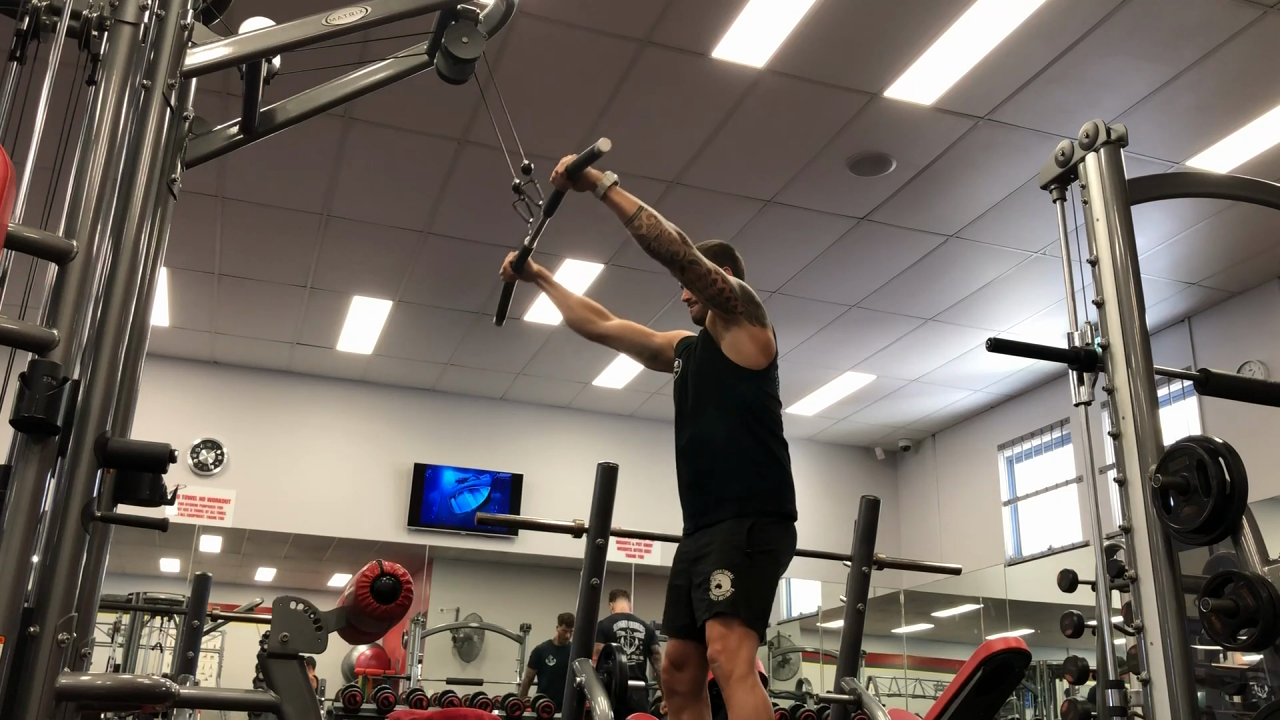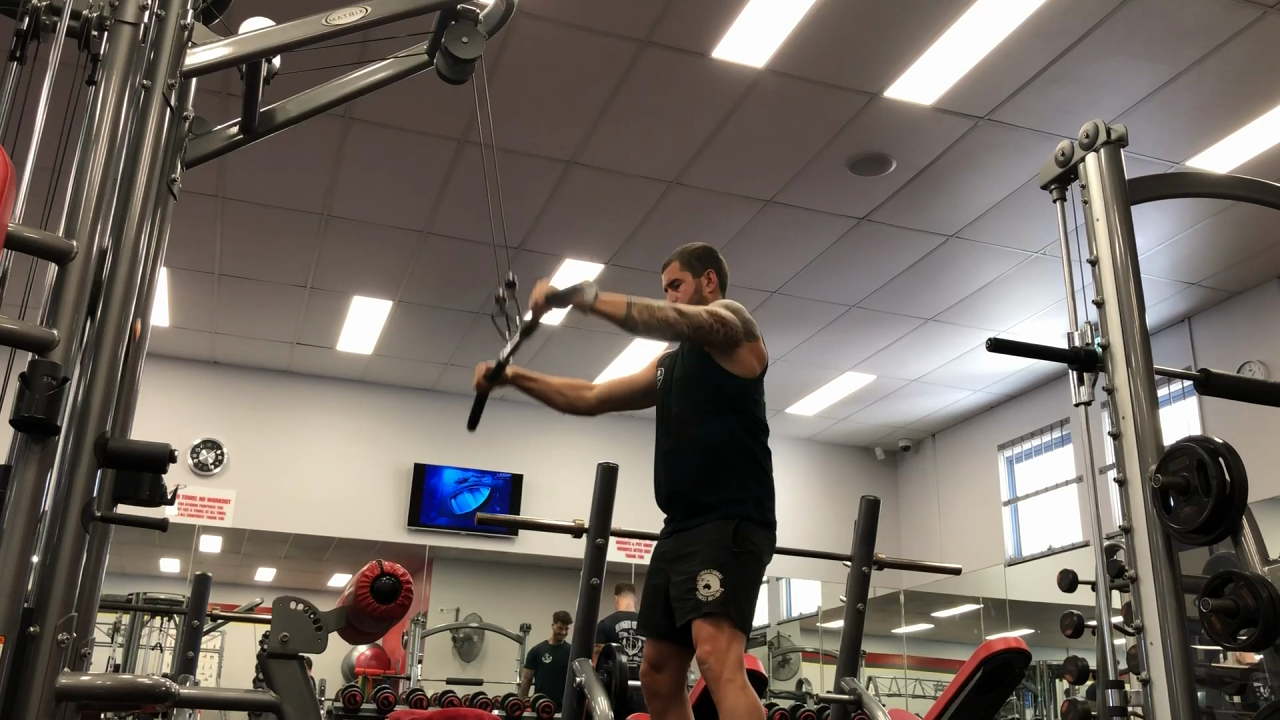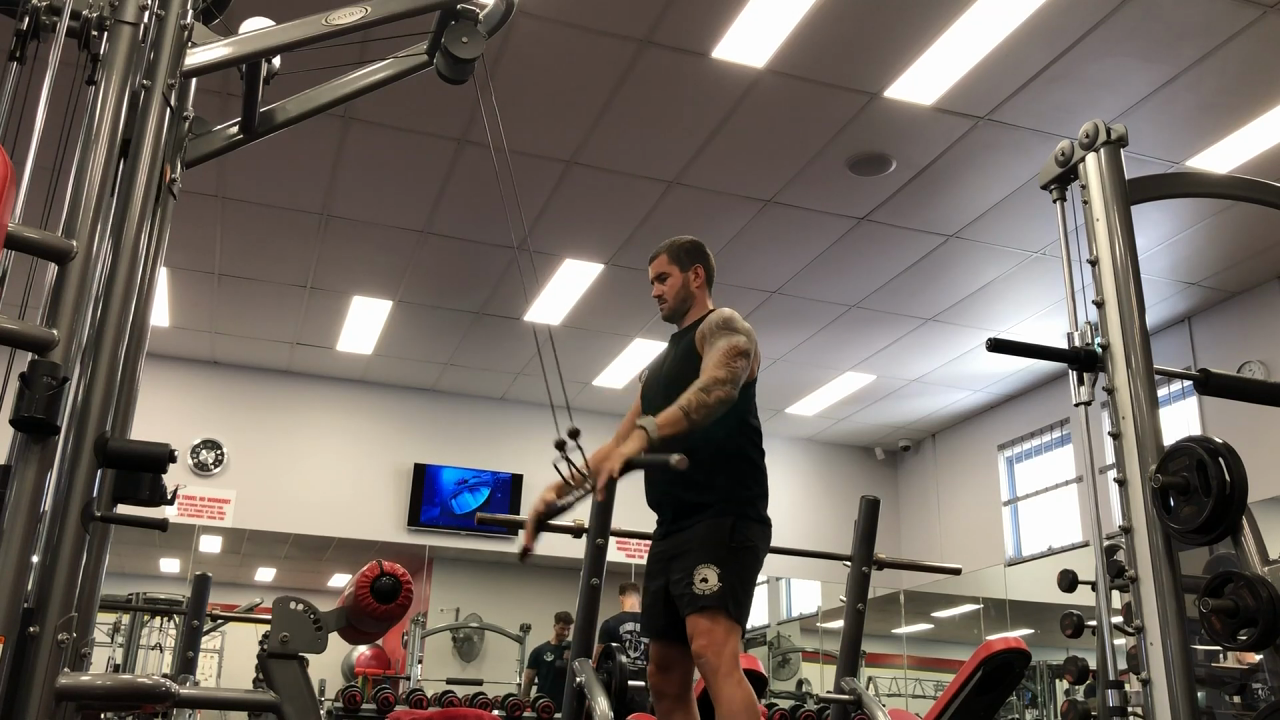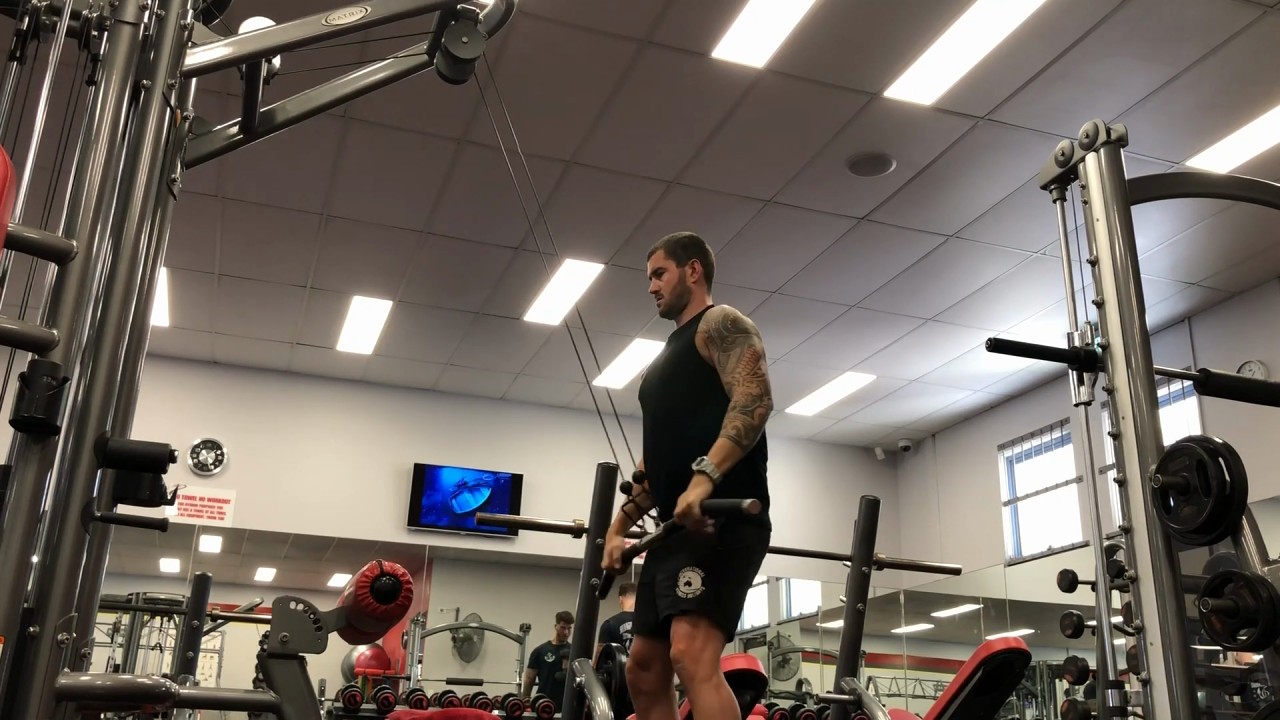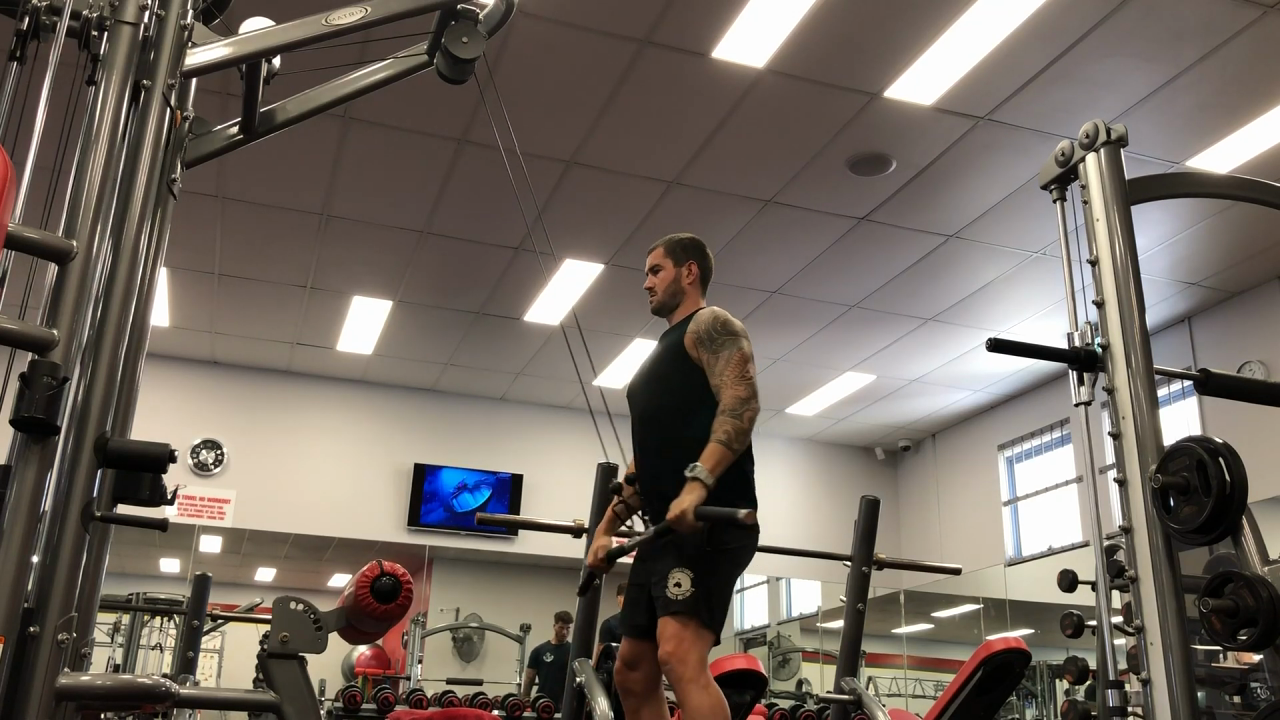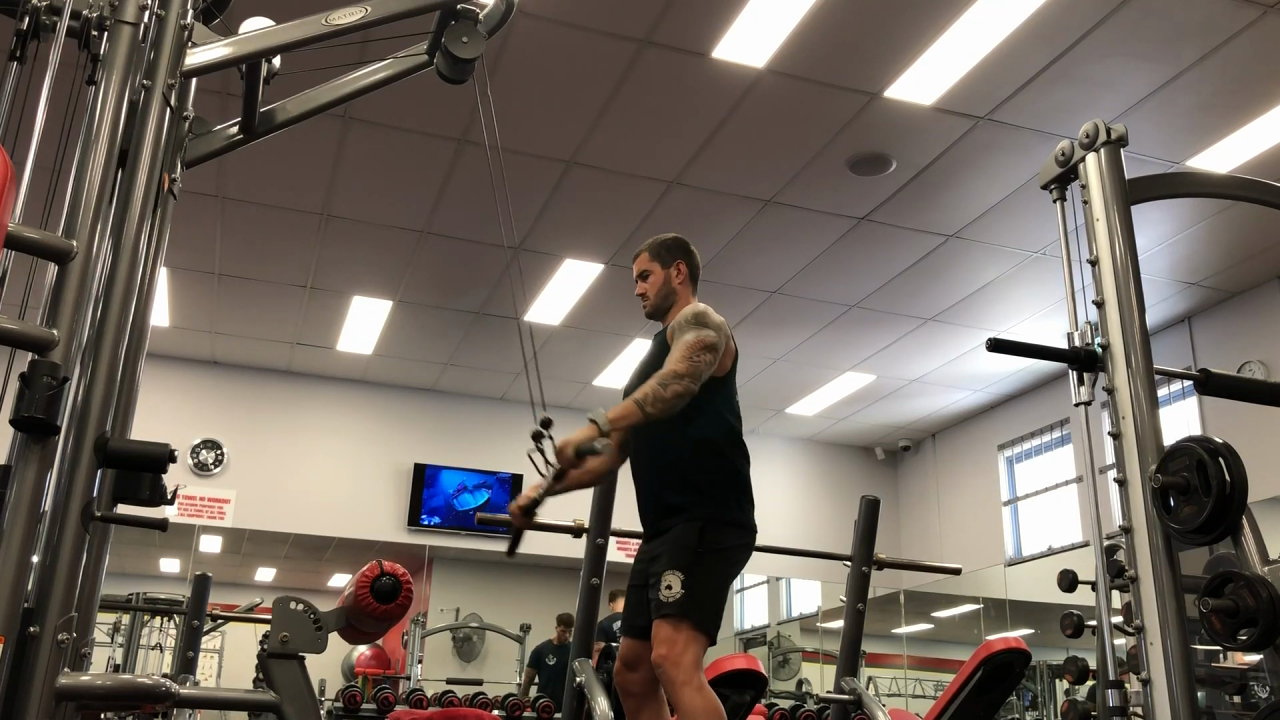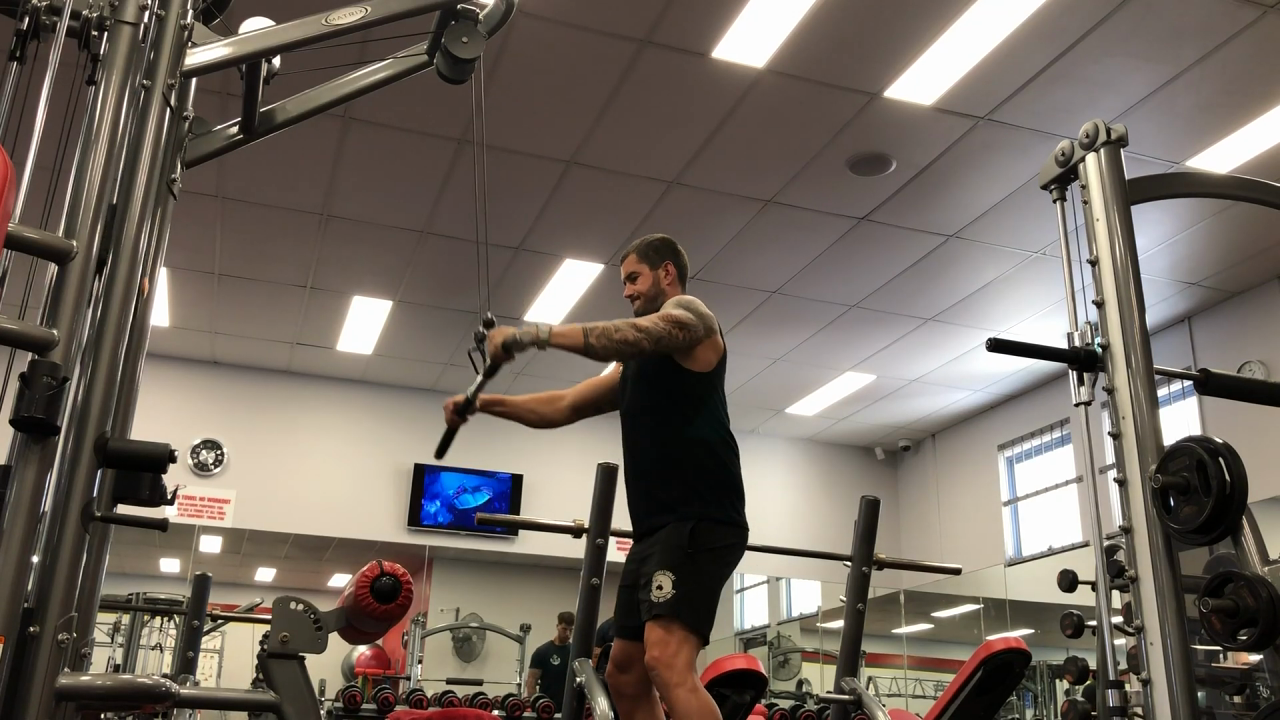
dt=0.4s
person 1, frame 1
left shoulder: (743, 317)
right shoulder: (684, 349)
left elbow: (677, 251)
right elbow: (603, 327)
left wrist: (601, 183)
right wrist: (541, 279)
left hip: (749, 522)
right hip: (702, 529)
left knee: (729, 657)
right knee: (679, 674)
person 1, frame 2
left shoulder: (732, 323)
right shoulder: (669, 366)
left elbow: (672, 319)
right elbow: (591, 398)
left wrist: (580, 294)
right wrist: (515, 376)
left hip: (730, 523)
right hip: (681, 528)
left knee: (718, 658)
right knee: (659, 675)
person 1, frame 3
left shoulder: (724, 327)
right shoulder: (660, 369)
left elbow: (718, 387)
right elbow: (617, 447)
left wrist: (643, 433)
right wrist: (558, 489)
left hip: (725, 520)
right hip: (674, 529)
left knee: (714, 653)
right knee: (666, 678)
person 1, frame 4
left shoulder: (723, 324)
right shoulder: (665, 361)
left elbow: (753, 399)
left wrist: (704, 477)
right wrist: (620, 525)
left hip: (723, 521)
right hip: (676, 528)
left knee: (693, 657)
right knee: (645, 670)
person 1, frame 5
left shoulder: (711, 325)
right shoulder: (661, 356)
left elbow: (742, 401)
left wrist: (698, 482)
right wrist: (607, 526)
left hip: (710, 522)
right hip: (665, 531)
left knee: (679, 656)
right knee: (633, 672)
person 1, frame 6
left shoulder: (698, 322)
right shoulder: (659, 352)
left elbow: (680, 382)
right elbow: (610, 455)
left wrist: (593, 427)
right wrist: (545, 489)
left hip: (706, 521)
right hip: (665, 529)
left knee: (674, 661)
right knee: (633, 671)
person 1, frame 7
left shoulder: (688, 315)
right shoulder: (635, 364)
left elbow: (627, 335)
right elbow: (565, 407)
left wrist: (533, 334)
right wrist: (483, 404)
left hip: (700, 521)
right hip: (657, 529)
left knee: (667, 661)
right knee: (625, 673)
